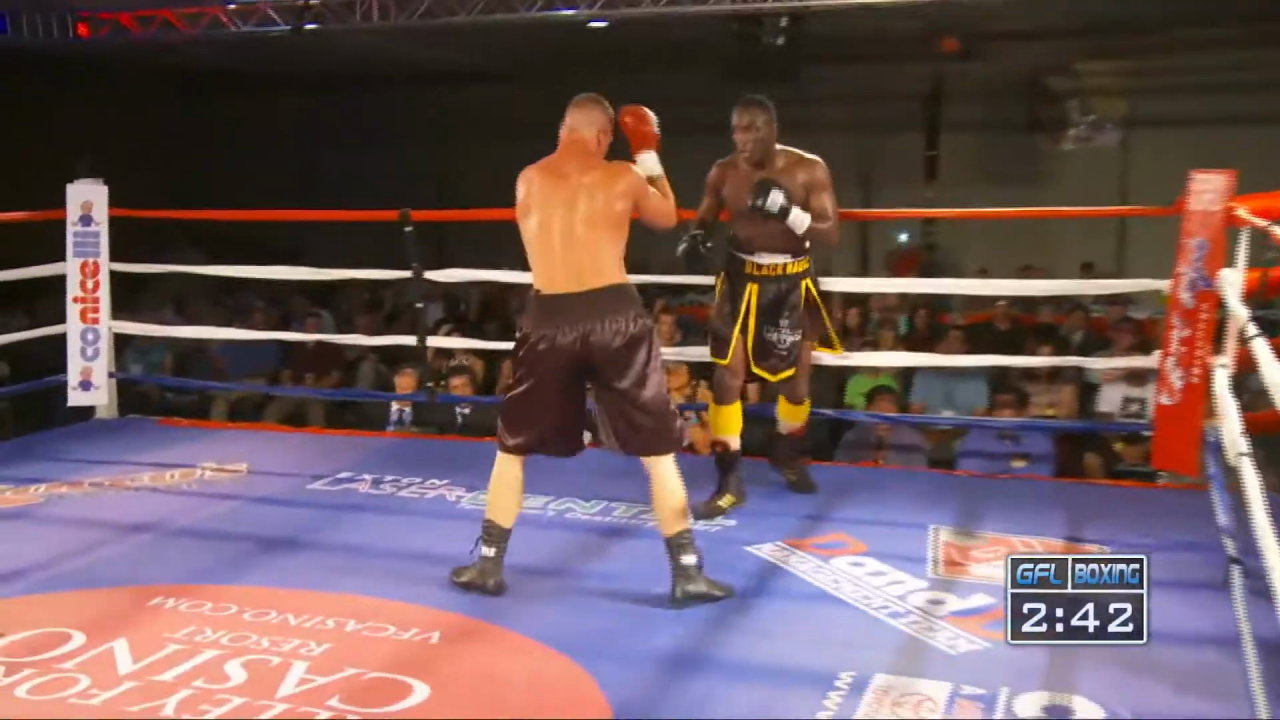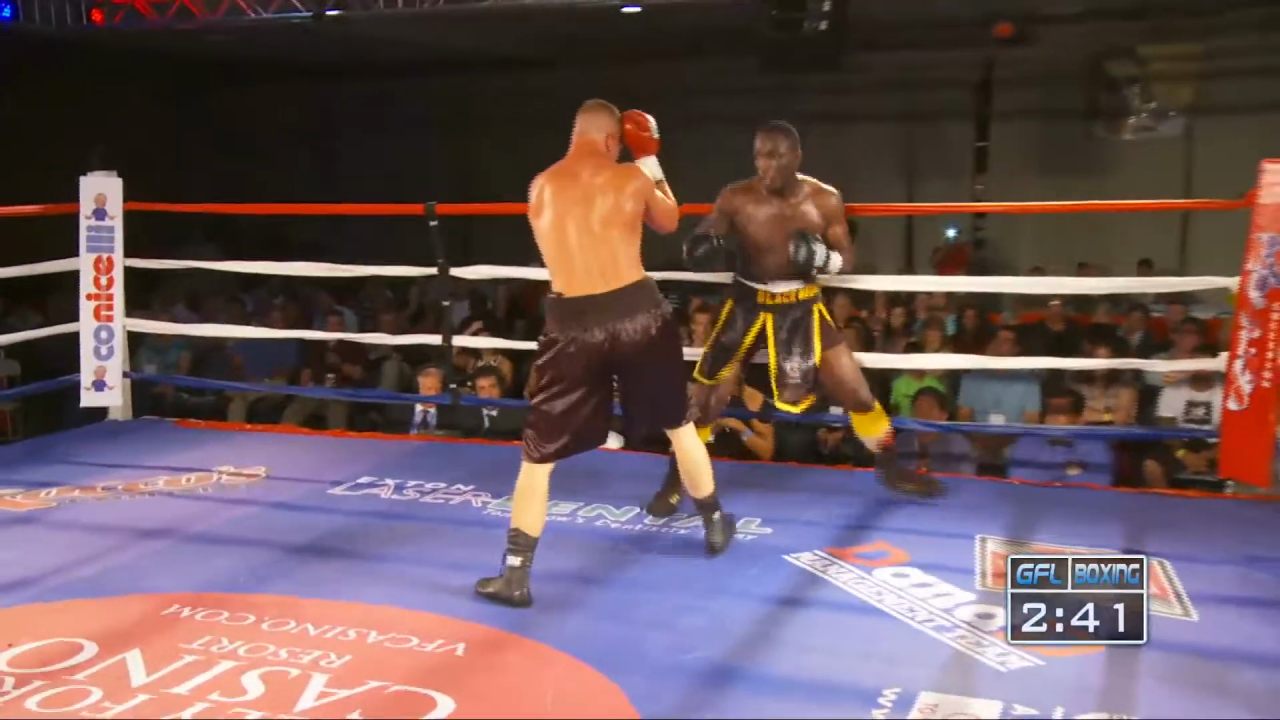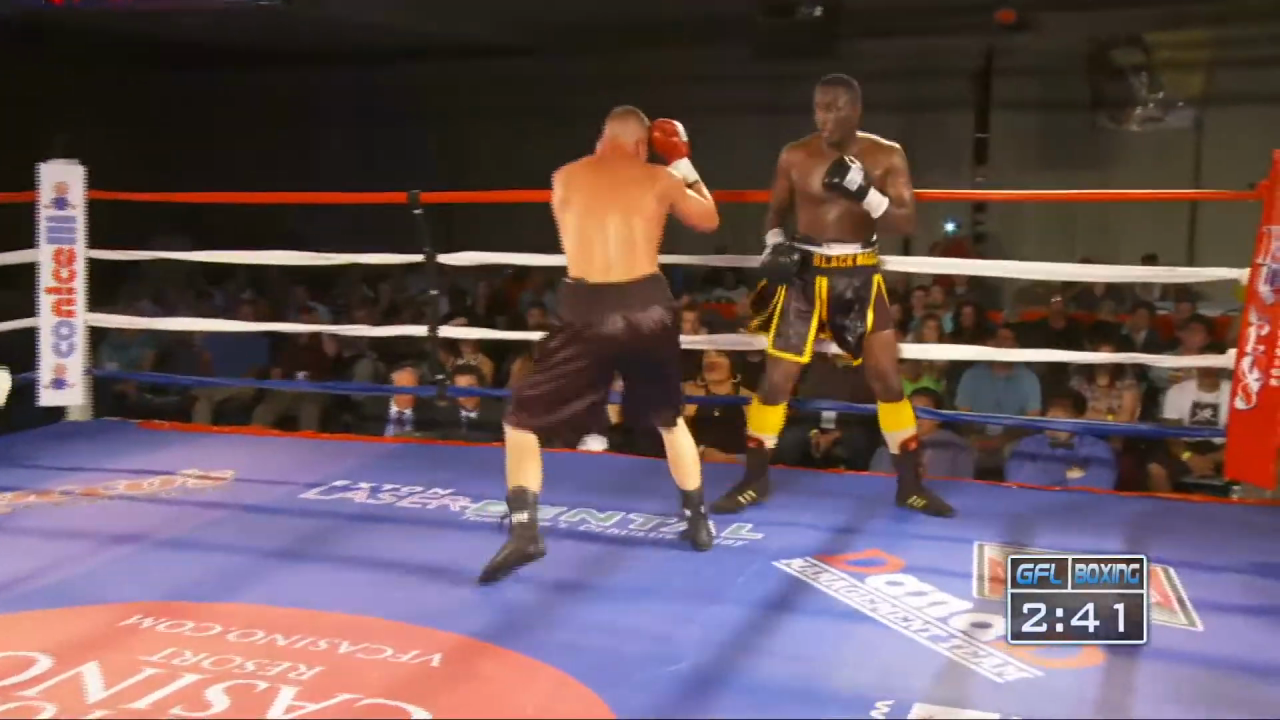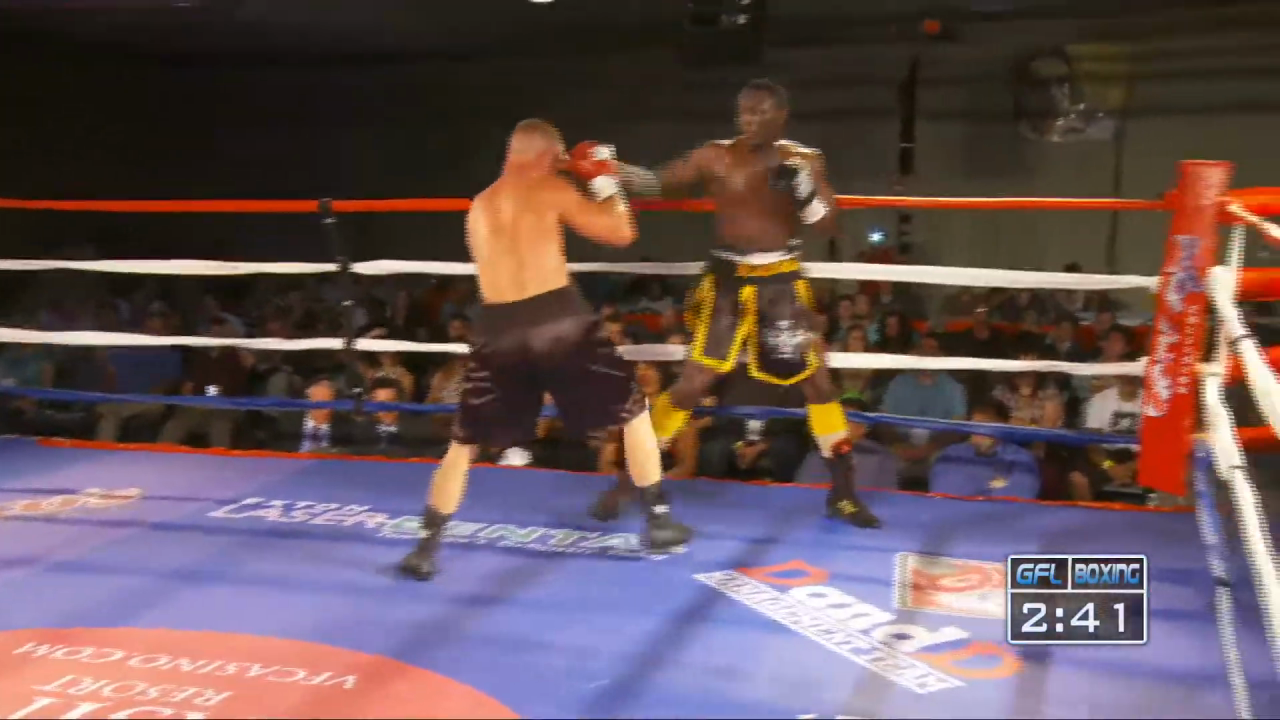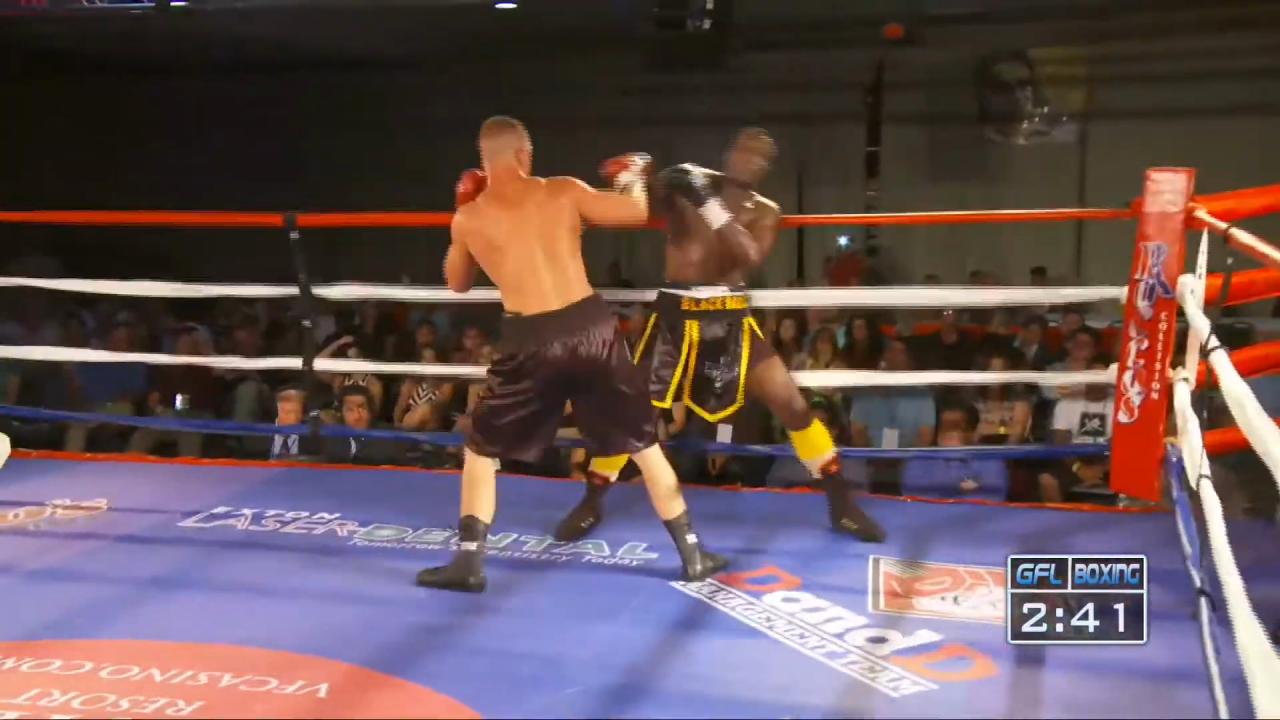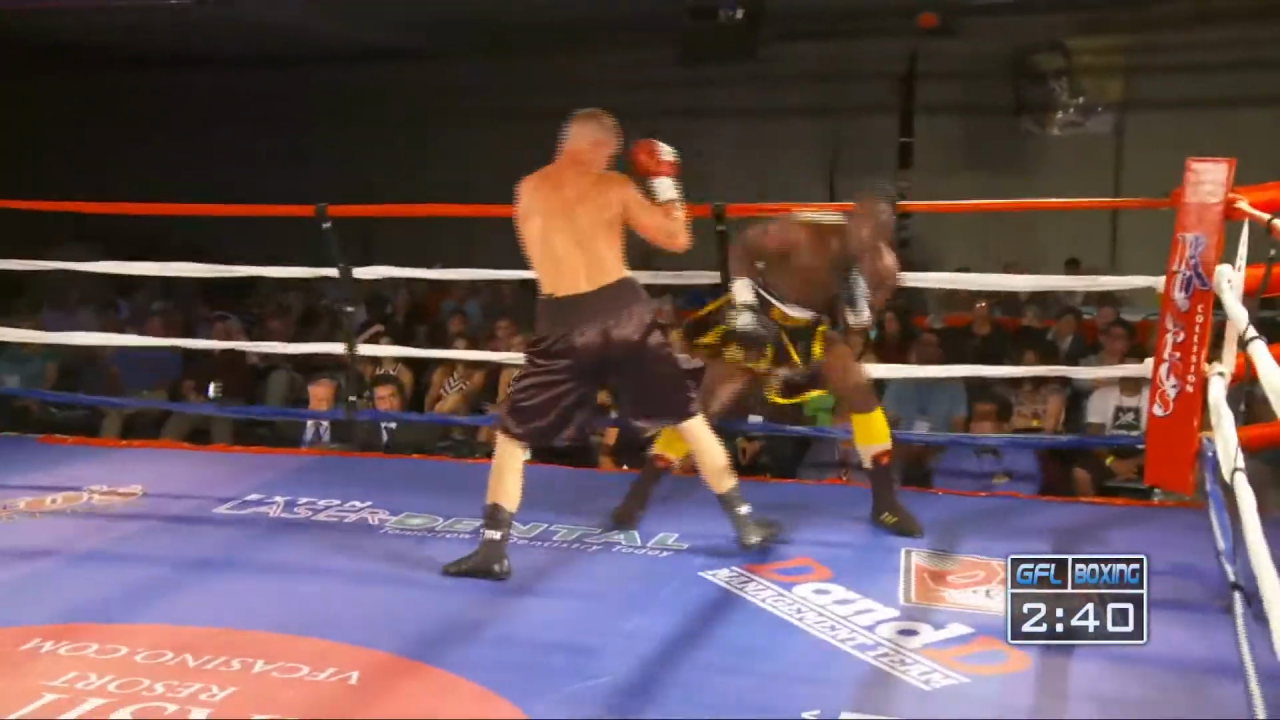
dt=0.3s
person 1, frame 1
left shoulder: (528, 179)
right shoulder: (622, 176)
right elbow: (665, 216)
right wrist: (646, 152)
left hip: (548, 321)
right hip: (614, 316)
left knee: (513, 445)
right knee: (657, 449)
left ankle: (488, 564)
right ankle: (687, 571)
person 1, frame 2
left shoulder: (540, 187)
right shoulder: (632, 178)
right elbow: (668, 220)
right wrist: (651, 156)
left hip: (574, 323)
right hip: (639, 313)
left knee: (539, 451)
right knee: (677, 423)
left ankle: (515, 575)
right ankle: (714, 523)
person 1, frame 3
left shoulder: (565, 178)
right shoulder: (660, 178)
right elbow: (708, 221)
right wrist: (681, 162)
left hip: (586, 311)
right hip: (649, 307)
left knee: (522, 420)
right knee: (670, 419)
left ankle: (523, 532)
right ankle: (698, 522)
person 1, frame 4
left shoulder: (478, 208)
right shoulder: (551, 192)
right elbow: (621, 234)
right wrist: (603, 180)
left hip: (499, 331)
right hip: (559, 320)
left knee: (464, 443)
right knee: (633, 411)
left ankle: (424, 551)
right ankle: (660, 520)
person 1, frame 5
left shoulder: (468, 219)
right shoulder: (564, 191)
left elbow: (457, 283)
right elbow: (635, 213)
right wrist: (631, 176)
left hip: (530, 343)
right hip: (591, 329)
left knee: (480, 451)
right knee: (645, 447)
left ankle: (466, 562)
right ankle: (693, 553)
person 1, frame 6
left shoulder: (528, 190)
right shoulder: (613, 187)
right elbow: (677, 241)
right wrist: (664, 181)
left hip: (562, 324)
right hip: (622, 312)
left knee: (512, 436)
right knee: (691, 420)
left ankle: (492, 551)
right ankle: (746, 523)
person 2, frame 1
left shoulder: (809, 169)
right shoulder: (722, 172)
left elbow: (830, 232)
right elbow: (705, 220)
left wrist: (787, 211)
right wrist: (693, 240)
left hip: (793, 283)
right hip: (742, 281)
left knee: (795, 388)
right knee: (727, 382)
left ankle: (786, 457)
right ankle: (729, 483)
person 2, frame 2
left shoulder: (826, 199)
right shoulder: (736, 198)
left elbow: (848, 260)
right elbow: (702, 240)
left wrist: (823, 260)
right wrist: (699, 245)
left hip: (804, 309)
right hip: (750, 307)
left knee: (859, 397)
right knee: (707, 402)
left ankle: (895, 471)
right ankle: (674, 483)
person 2, frame 3
left shoulder: (886, 155)
right shoulder: (793, 156)
left elbow: (906, 222)
right elbow: (776, 213)
left wrist: (865, 192)
right wrist: (774, 247)
left hip: (860, 277)
right hip: (804, 273)
left knee: (887, 382)
right knee: (776, 381)
left ankle: (910, 484)
right ankle: (754, 479)
person 2, frame 4
left shoulder: (806, 160)
right shoulder: (714, 156)
left elbow: (831, 228)
right elbow: (663, 183)
left wrist: (807, 195)
right wrist: (631, 177)
left hip: (782, 283)
right hip: (729, 281)
left knee: (818, 384)
right knee: (692, 385)
left ankle: (842, 491)
person 2, frame 5
left shoulder: (763, 211)
right shoulder: (682, 184)
left elbow: (749, 258)
left wrist: (708, 203)
left hip: (730, 320)
right hip: (676, 316)
left knee: (794, 407)
left ankle: (844, 507)
right ankle: (590, 504)
person 2, frame 6
left shoulder: (884, 266)
right shoulder: (803, 231)
left elbow: (869, 326)
right elbow: (743, 246)
left wrist: (860, 305)
right wrist: (741, 304)
left hip: (810, 327)
right hip: (762, 315)
left knee: (860, 390)
right knee: (709, 402)
left ankle: (886, 502)
right ankle: (640, 491)
